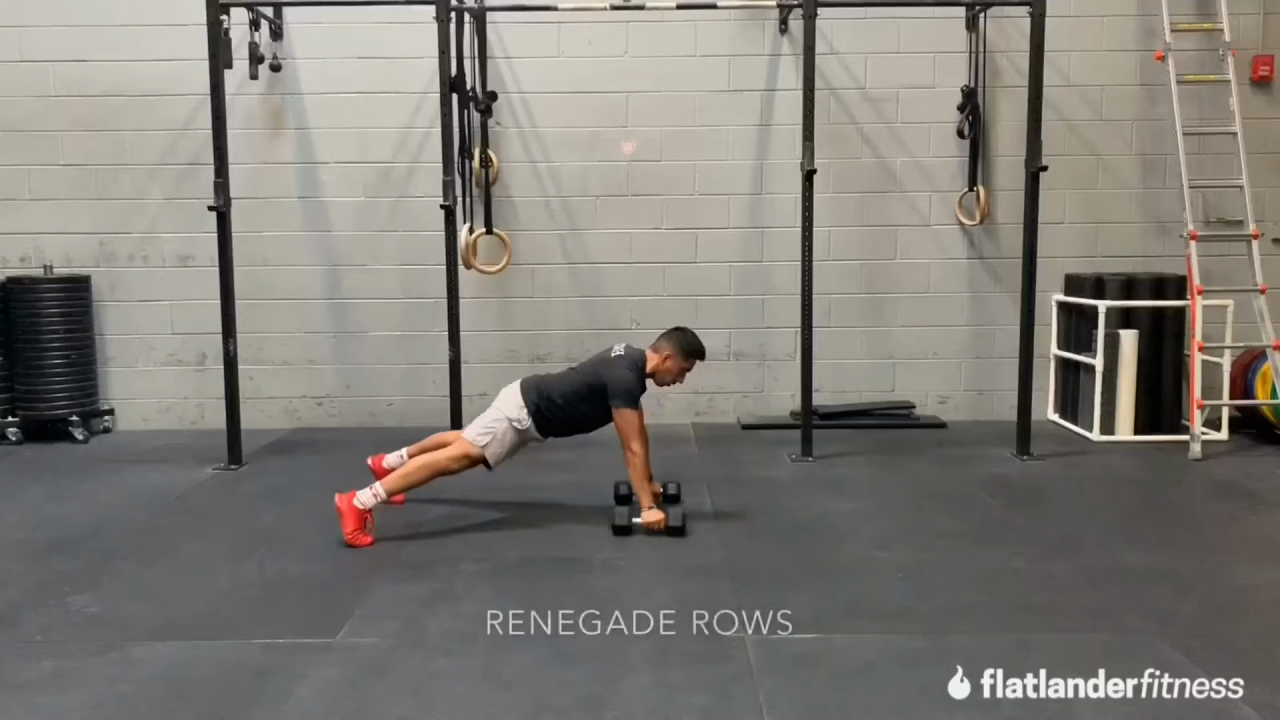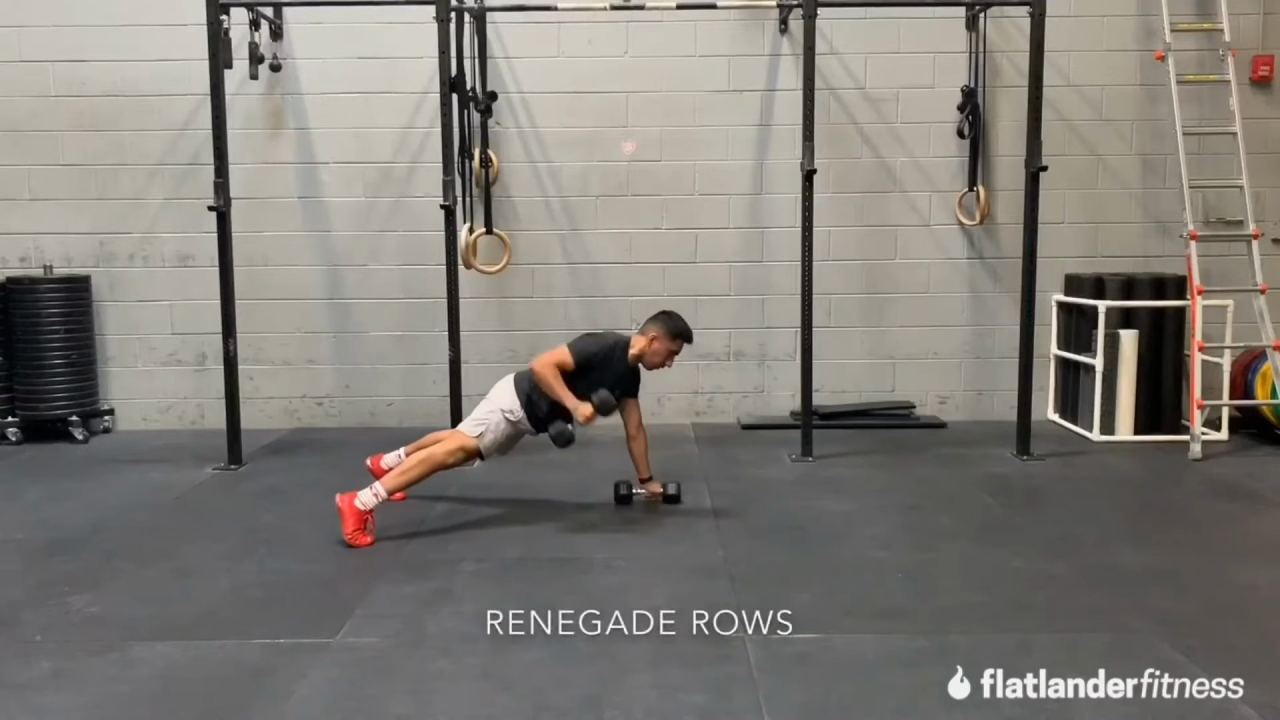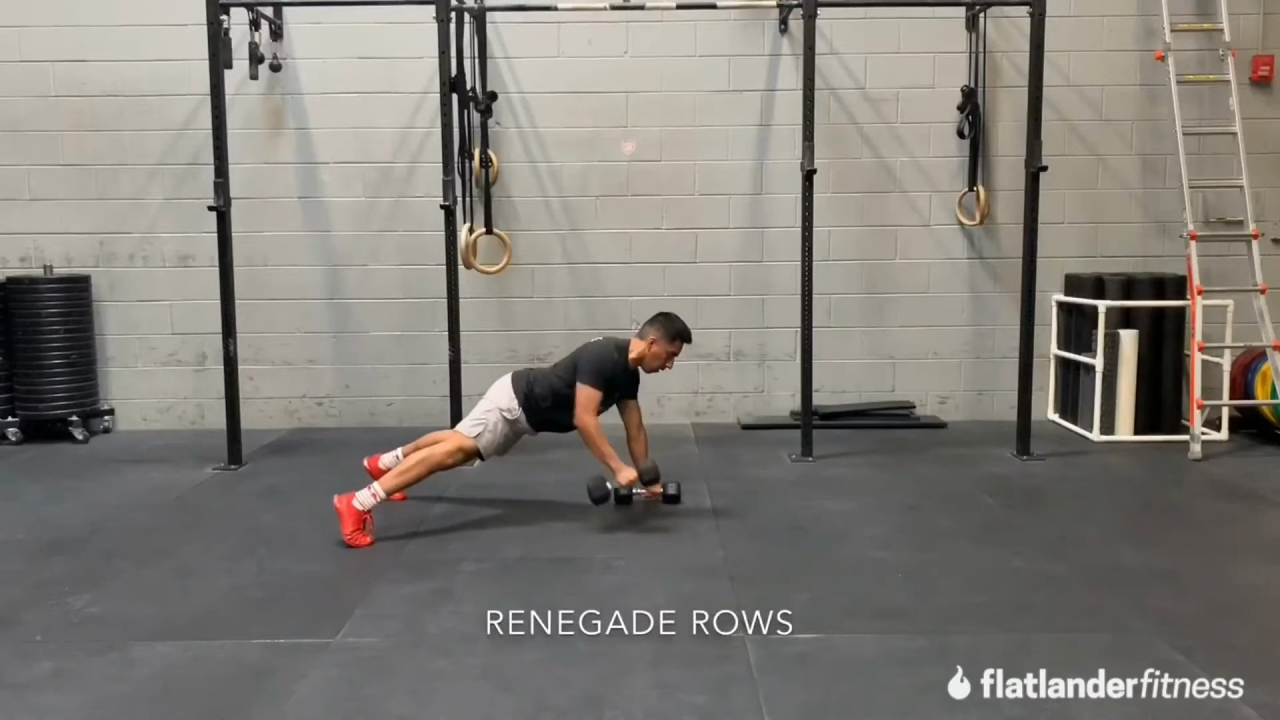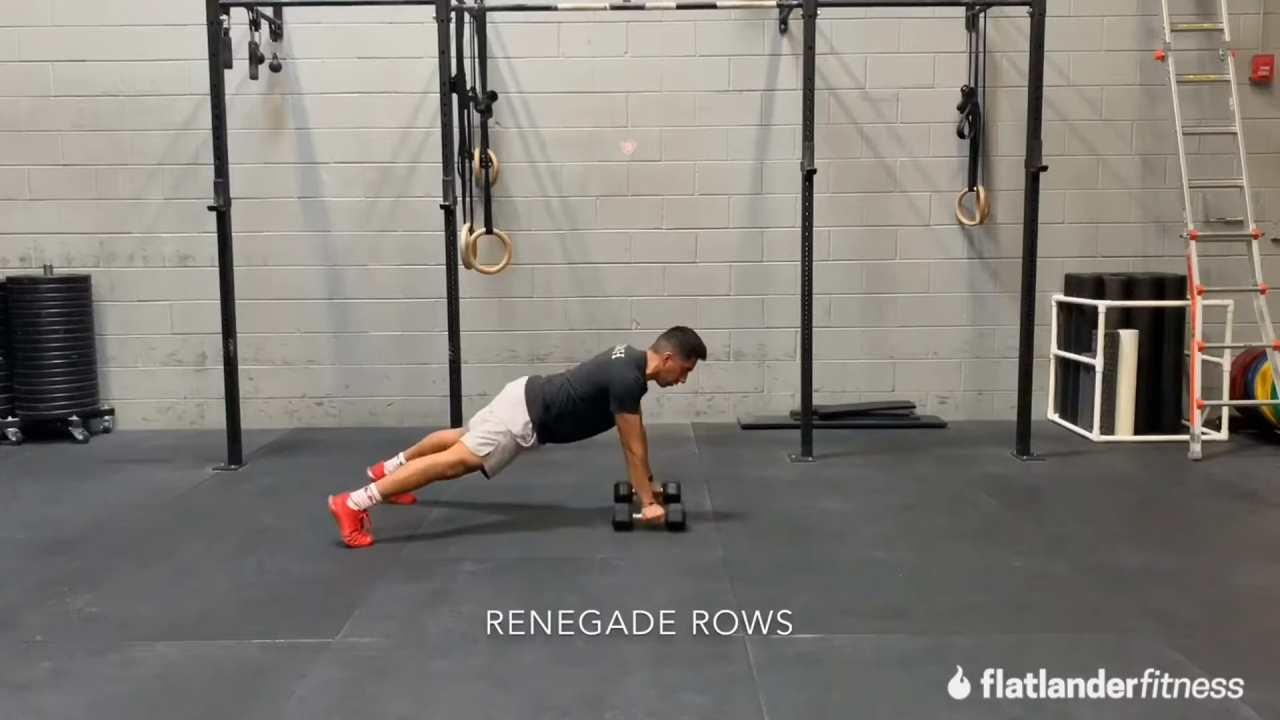
dt=0.5s
person 1, frame 1
left shoulder: (632, 362)
right shoulder: (625, 377)
left elbow: (638, 431)
right elbow: (632, 446)
left wrist: (649, 482)
right wrist: (647, 506)
left hip: (532, 404)
right hip: (526, 409)
left knee: (466, 441)
right knee: (460, 455)
left ankle: (389, 462)
right ankle: (359, 502)
person 1, frame 2
left shoulder: (629, 373)
right shoulder: (604, 346)
left elbow: (634, 428)
right elbow: (541, 365)
left wrist: (646, 480)
right wrist: (574, 403)
left hip: (530, 414)
right hip: (519, 399)
left knee: (459, 439)
right knee: (456, 449)
left ankle: (386, 462)
right ankle: (359, 502)
person 1, frame 3
left shoulder: (629, 373)
right shoulder: (605, 356)
left elbow: (635, 429)
right elbow: (583, 420)
right wrist: (618, 468)
left hip: (528, 414)
right hip: (516, 399)
left knee: (457, 440)
right knee: (455, 450)
left ankle: (384, 462)
right ankle: (358, 503)
person 1, frame 4
left shoulder: (631, 361)
right shoulder: (627, 379)
left elbow: (636, 434)
right elbow: (632, 447)
left wrist: (648, 480)
right wrist: (647, 502)
left hip: (526, 394)
right hip: (527, 414)
left knee: (460, 436)
right knee: (457, 460)
left ankle: (388, 468)
right ankle: (355, 502)
